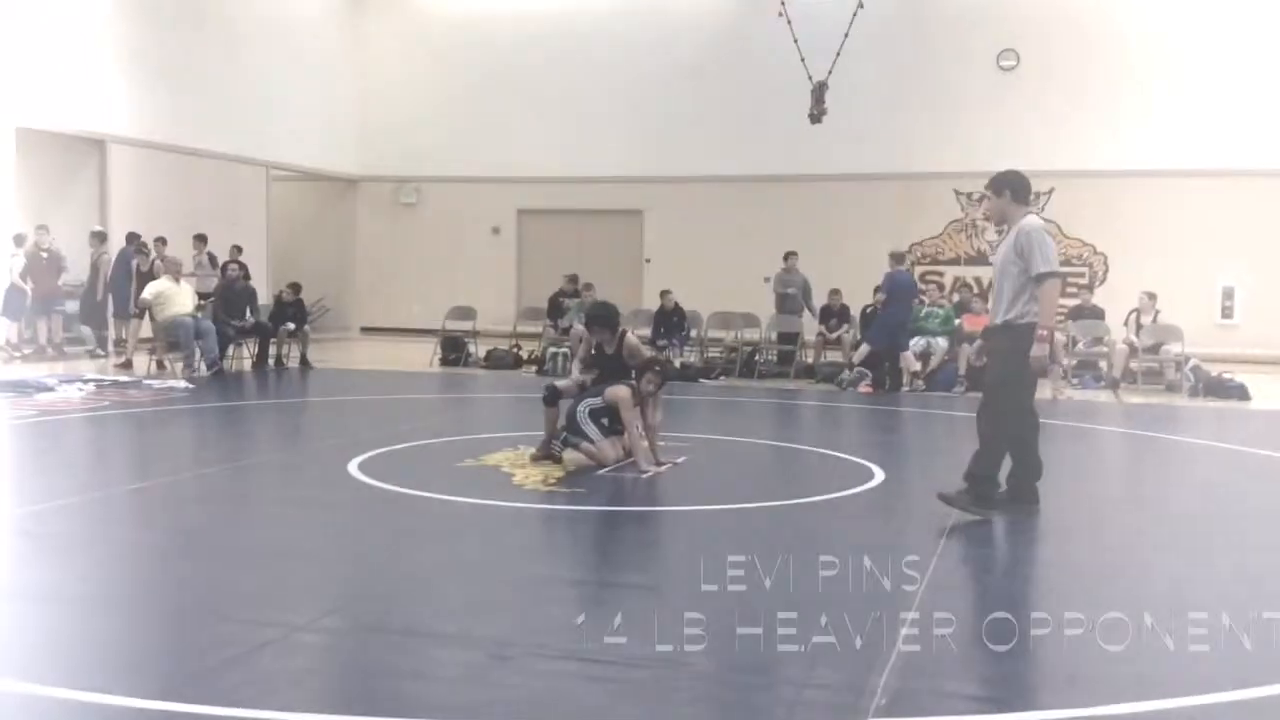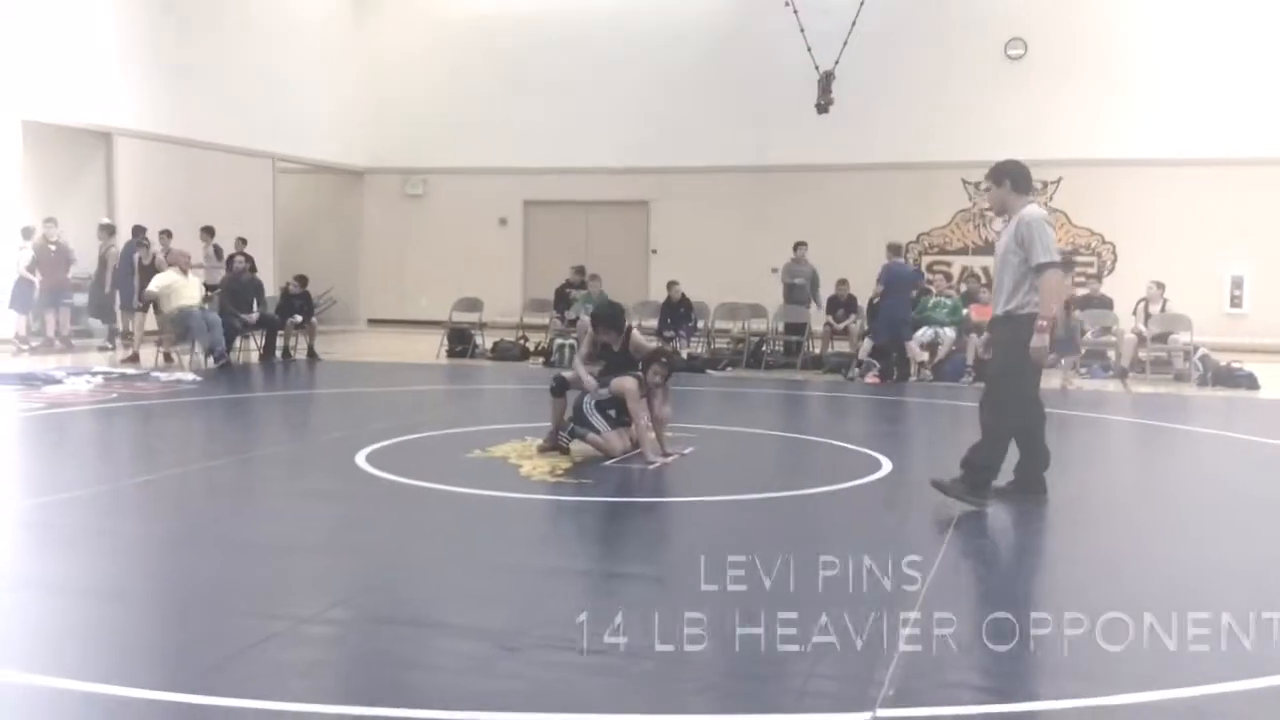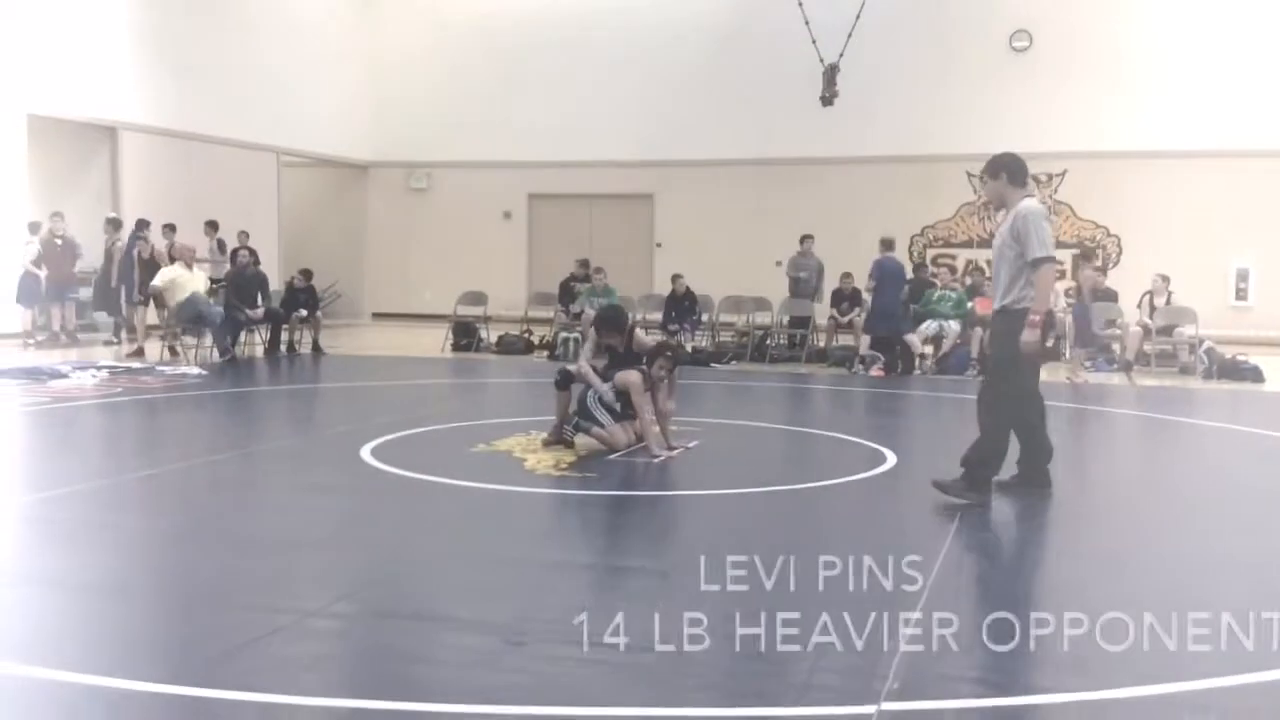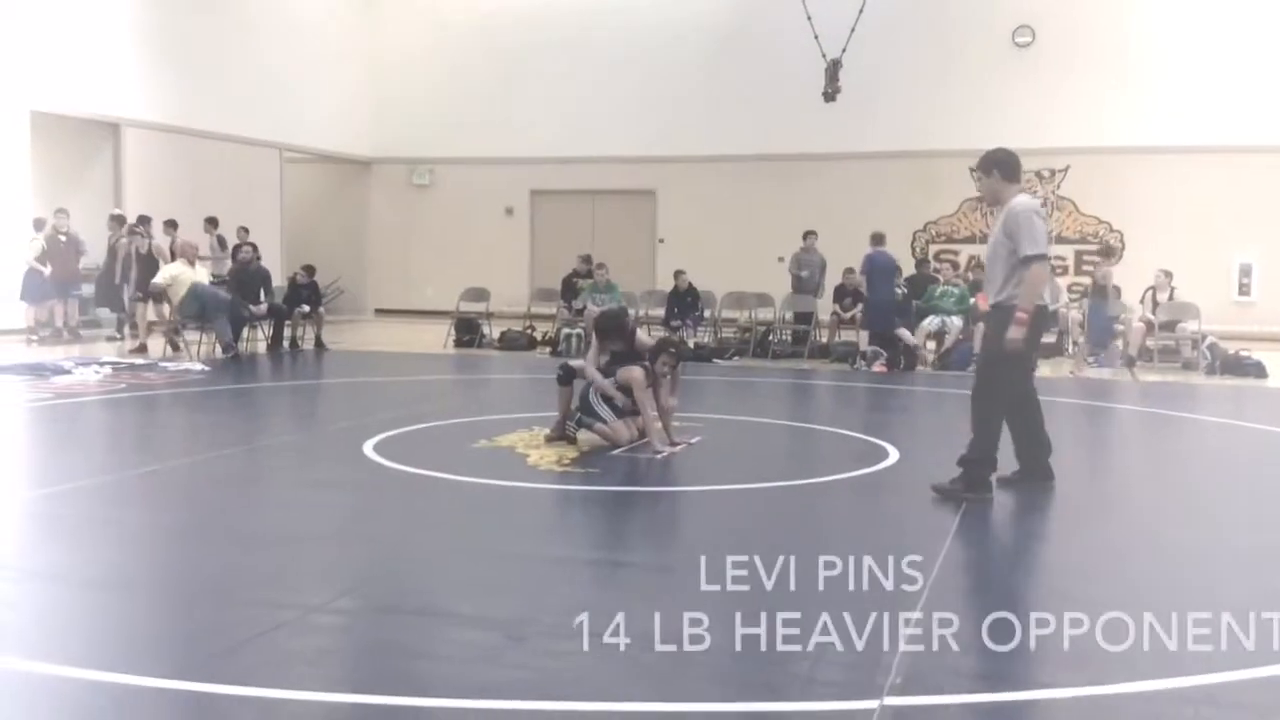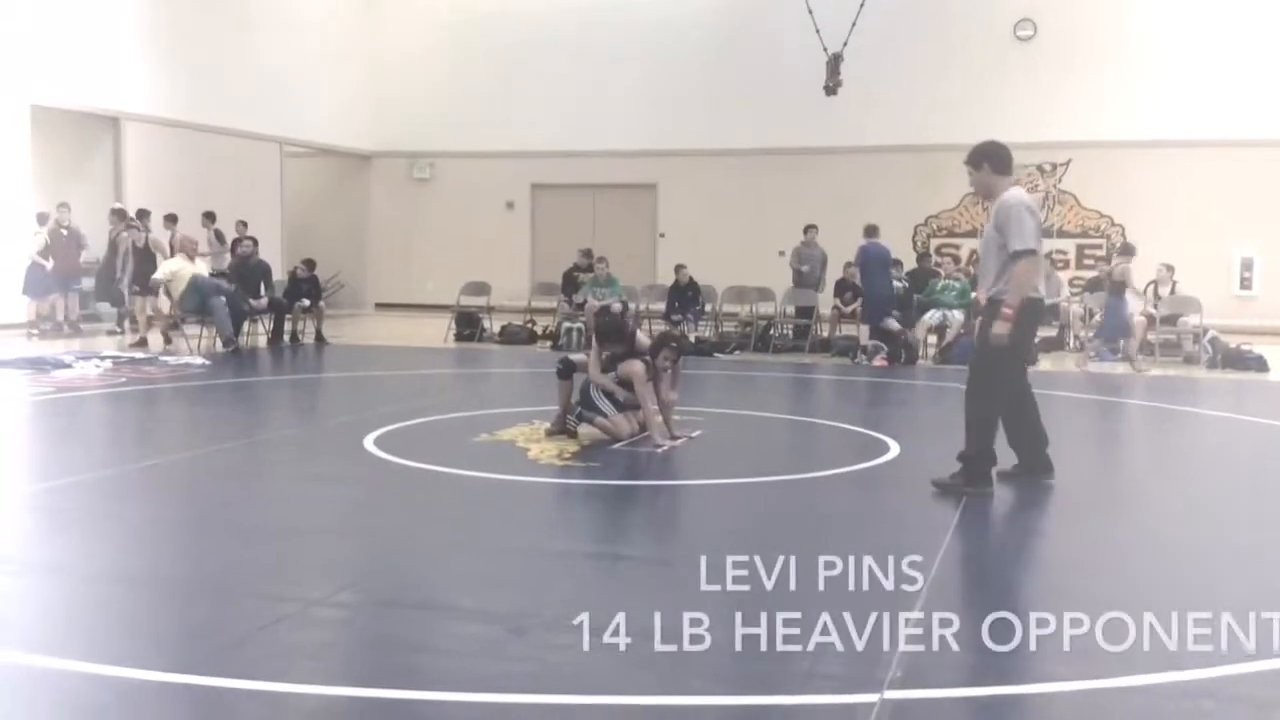
dt=0.1s
person 1, frame 1
left shoulder: (1031, 230)
right shoulder: (1014, 234)
left elbow: (1050, 283)
left wrist: (1043, 337)
right wrist: (990, 335)
left hip: (1022, 335)
right hip: (1009, 335)
left knee: (995, 414)
right knee: (1016, 415)
left ankle: (981, 492)
right ankle: (1022, 489)
person 1, frame 2
left shoulder: (1032, 220)
right shoulder: (1015, 223)
left elbow: (1050, 274)
left wrist: (1042, 327)
right wrist: (994, 328)
left hip: (1024, 325)
right hip: (1012, 324)
left knee: (997, 404)
right knee: (1021, 404)
left ankle: (976, 482)
right ankle: (1030, 478)
person 1, frame 3
left shoulder: (1029, 213)
right shoulder: (1014, 216)
left elbow: (1045, 269)
left wrist: (1034, 322)
right wrist: (999, 321)
left hip: (1020, 319)
right hip: (1011, 318)
left knee: (995, 400)
right knee: (1021, 399)
left ankle: (976, 479)
right ankle: (1034, 471)
person 1, frame 4
left shoulder: (1022, 210)
right shoulder: (1010, 211)
left elbow: (1037, 266)
left wrist: (1021, 319)
left hip: (1015, 315)
right hip: (1009, 313)
left knee: (988, 395)
right knee: (1017, 394)
left ankle: (975, 478)
right ankle: (1035, 467)
person 1, frame 5
left shoulder: (1013, 204)
right shoulder: (1004, 204)
left elbow: (1026, 262)
left wrist: (1004, 315)
right wrist: (996, 310)
left hip: (1009, 308)
right hip: (1006, 307)
left knee: (983, 390)
right knee: (1011, 389)
left ankle: (975, 473)
right ankle: (1034, 461)
